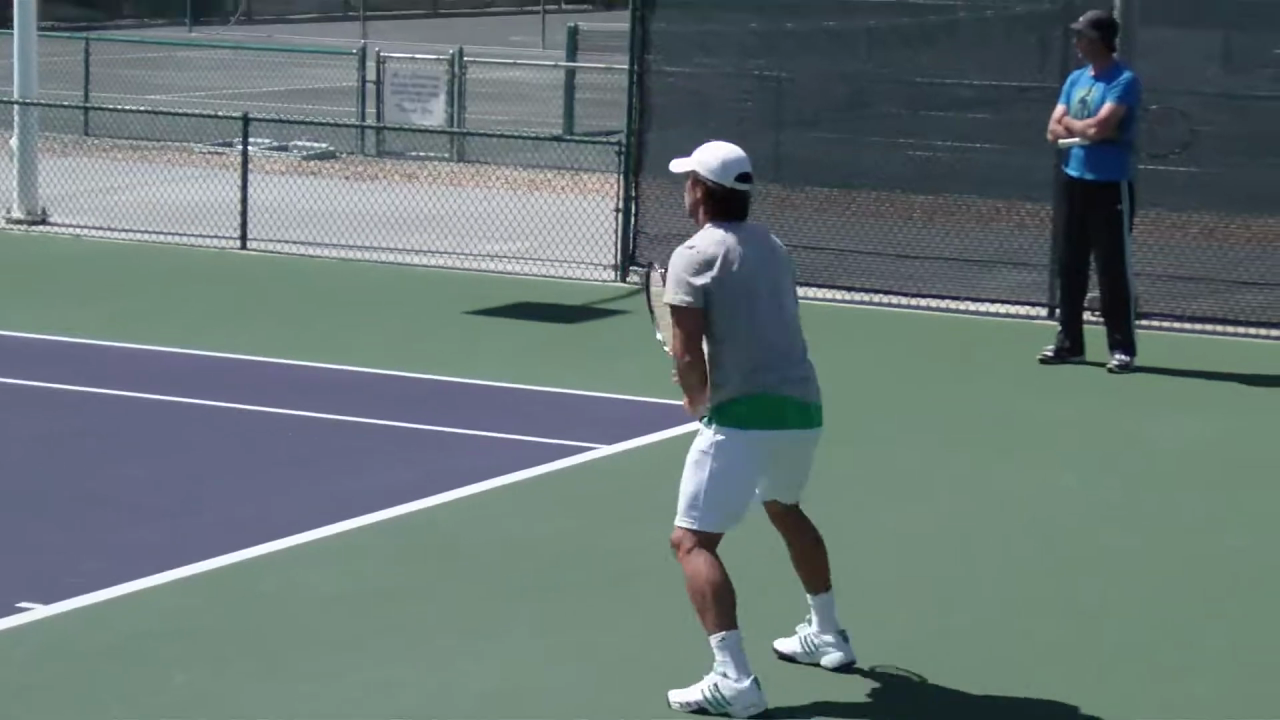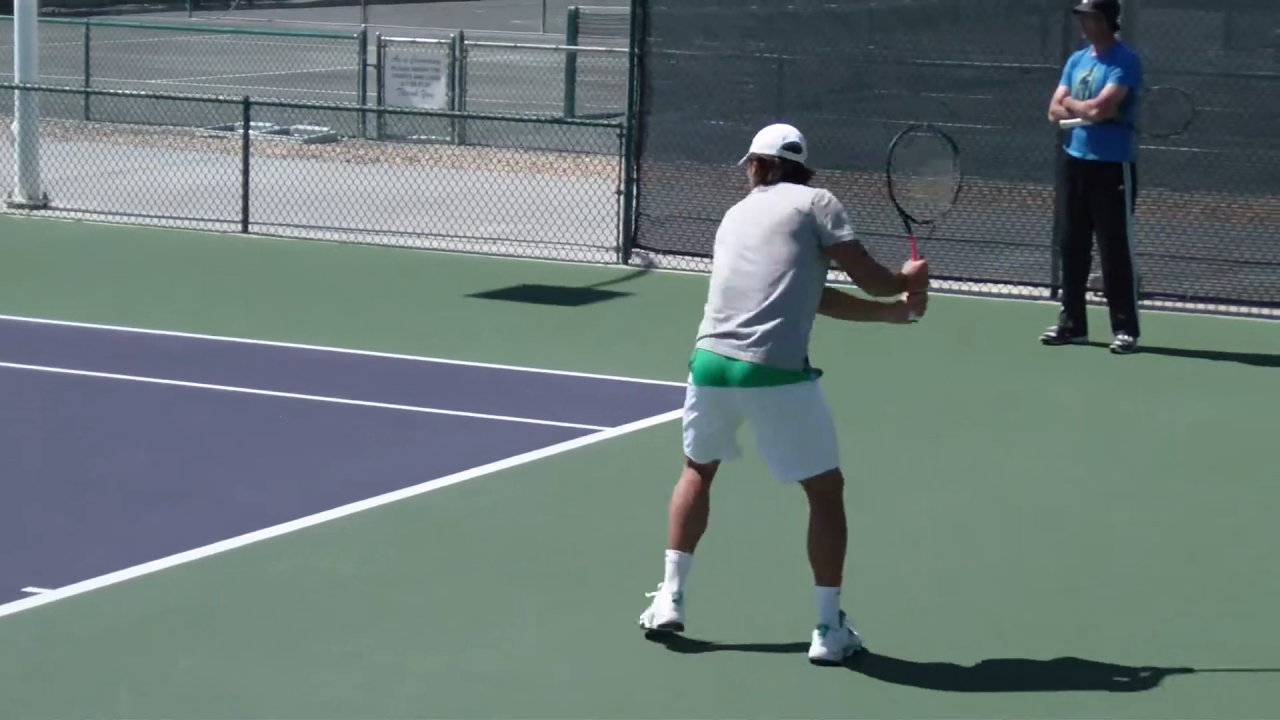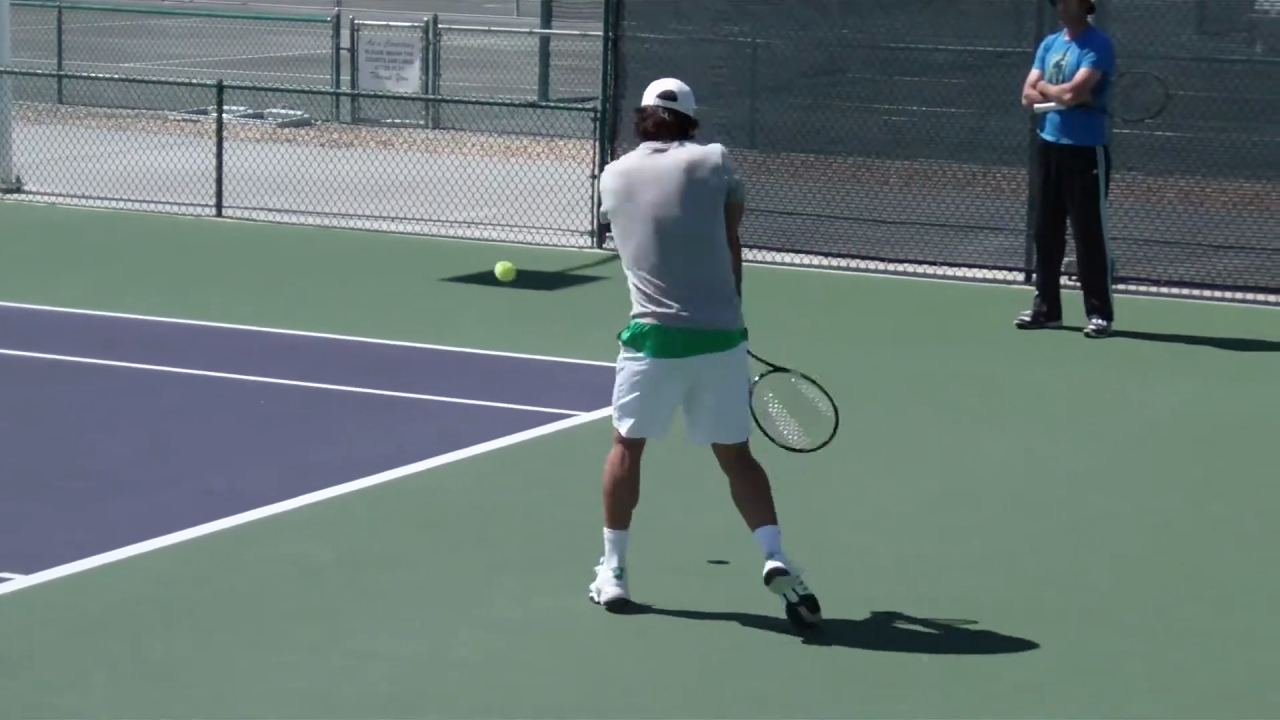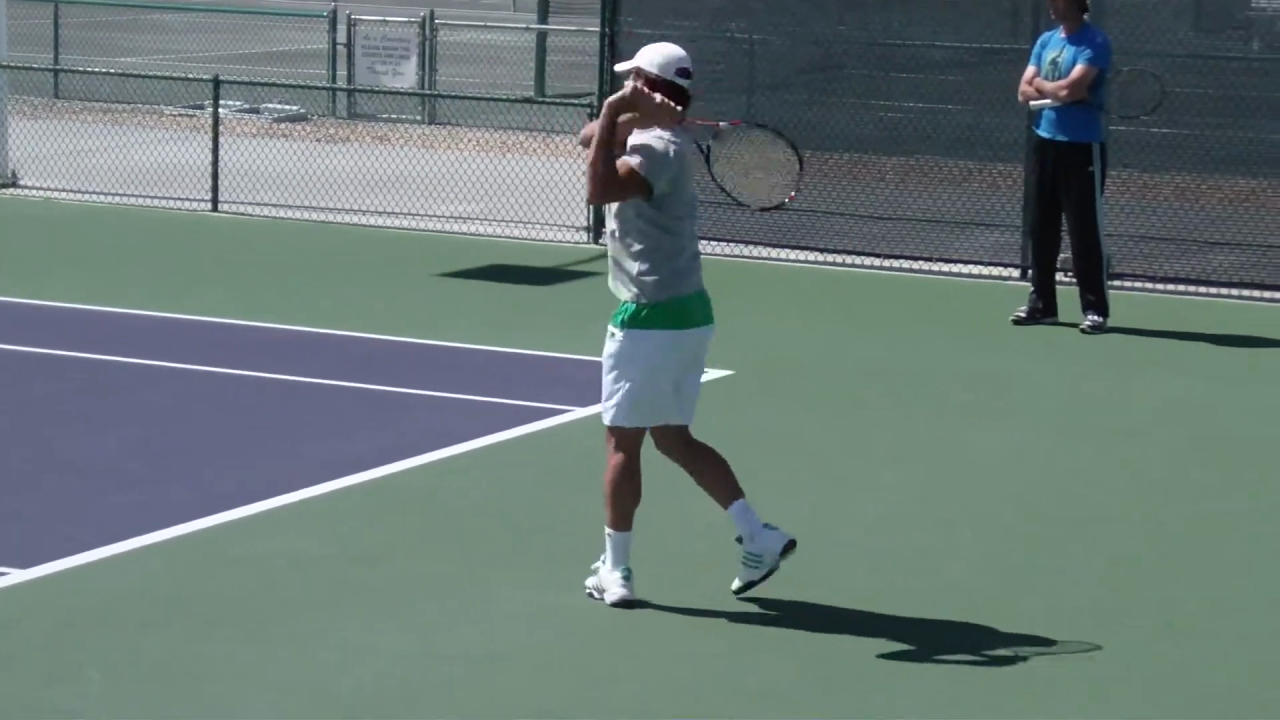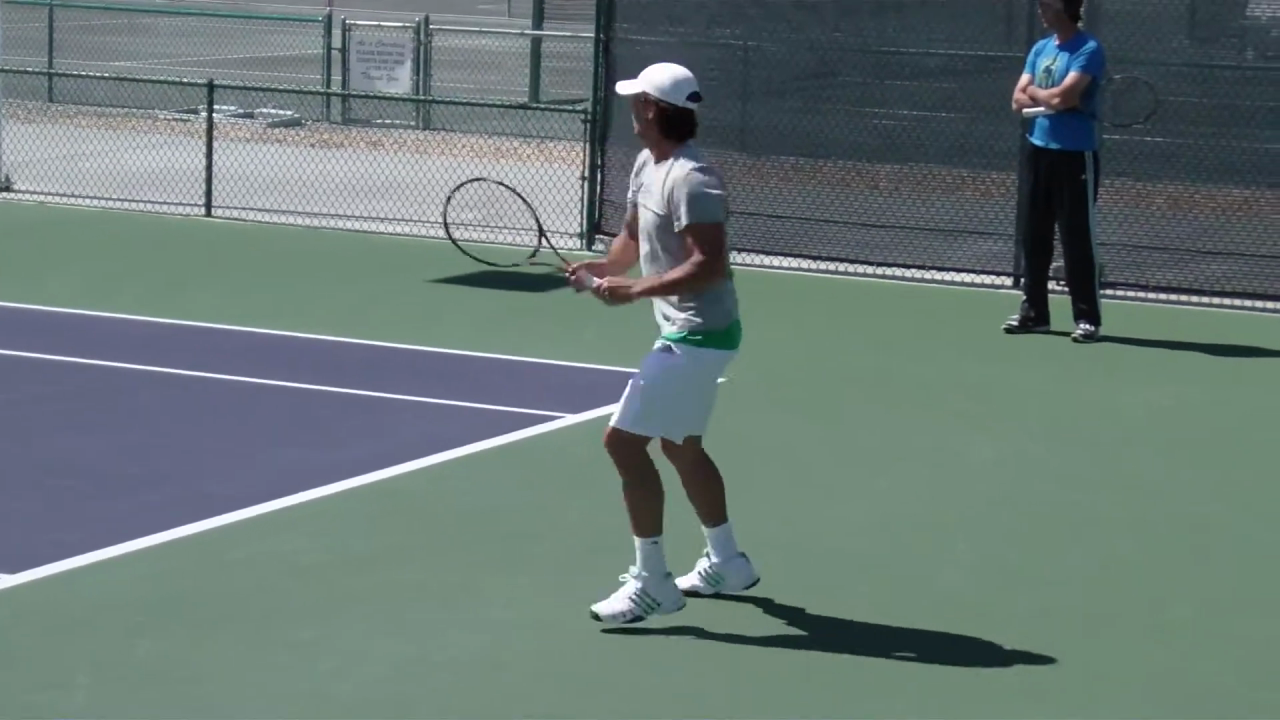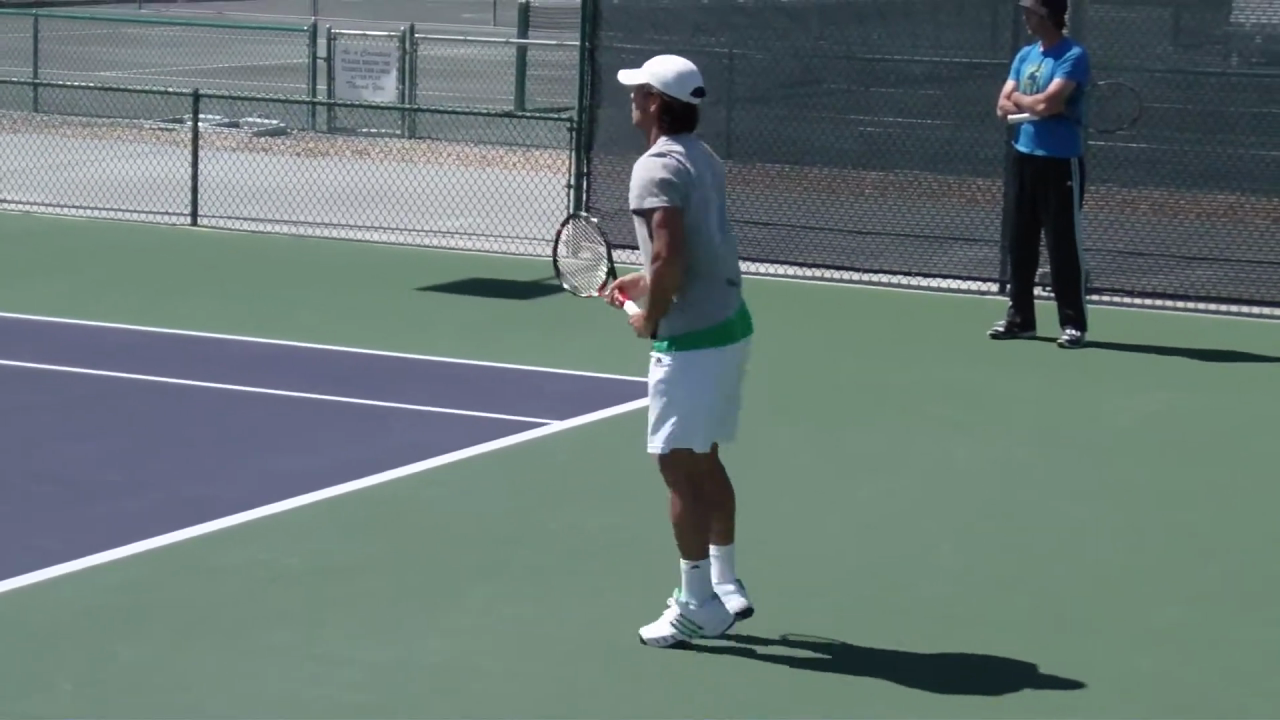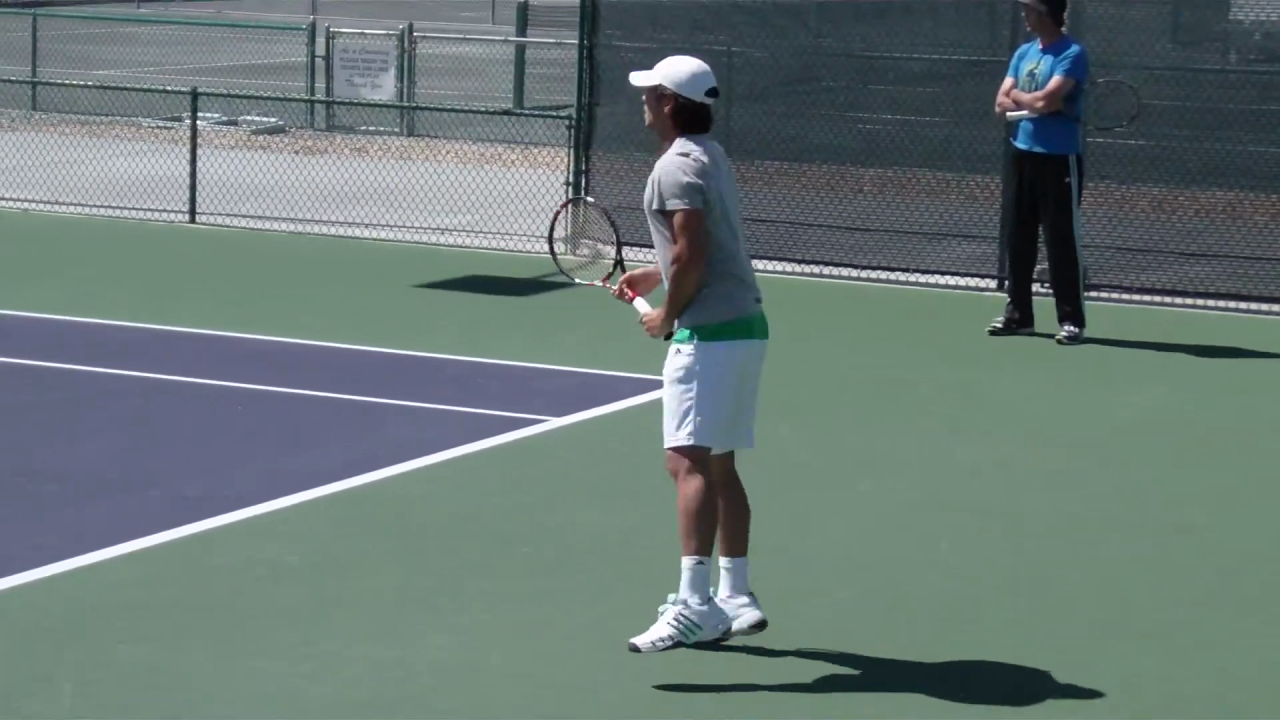
dt=0.4s
person 1, frame 1
left shoulder: (692, 257)
right shoulder: (772, 246)
left elbow: (690, 355)
left wrist: (696, 400)
left hip: (745, 414)
right hip: (804, 406)
left knee: (691, 541)
right knee: (786, 509)
right ankle: (827, 634)
person 1, frame 2
left shoulder: (733, 218)
right shoulder: (816, 203)
left elbow: (814, 297)
right elbow: (866, 275)
left wrist: (890, 310)
right wrist: (907, 281)
left hip: (711, 364)
right hip: (779, 375)
left knee: (697, 471)
right knee: (825, 494)
left ankle: (671, 597)
right ankle: (829, 628)
person 1, frame 3
left shoulder: (614, 176)
right shoulder: (713, 160)
right elbow: (729, 244)
left hip: (650, 338)
right hip: (718, 337)
left knee: (625, 447)
right knee: (736, 455)
left ankle: (611, 573)
right ankle: (777, 560)
person 1, frame 4
left shoulder: (660, 147)
right shoulder: (640, 126)
left elbow: (600, 191)
right elbow: (593, 138)
left wrist: (612, 117)
right wrist: (616, 118)
left hip: (651, 316)
right hip: (687, 311)
left knee: (623, 441)
right knee: (673, 438)
left ankle: (616, 572)
right ankle: (756, 535)
person 1, frame 5
left shoulder: (693, 178)
right shoulder: (647, 164)
left elbow: (710, 267)
right elbow: (630, 242)
left wrist: (635, 290)
right wrist: (599, 267)
left hip: (699, 337)
right hip: (687, 334)
left knee: (622, 440)
right knee: (683, 446)
left ankle: (651, 580)
right ankle: (727, 561)
person 1, frame 6
left shoulder: (657, 166)
right shoulder: (702, 159)
left elbow: (668, 258)
left wrist: (648, 317)
right wrist: (640, 283)
left hip: (691, 336)
right hip: (730, 325)
left knee: (678, 464)
right knee: (704, 457)
left ankle: (698, 604)
right ankle: (725, 585)
person 1, frame 7
left shoulder: (677, 164)
right shoulder: (707, 156)
left elbow: (690, 257)
left wrist: (666, 315)
right wrist: (646, 276)
left hip: (711, 333)
right hip: (742, 328)
left knee: (687, 462)
right knee: (718, 465)
left ankle: (695, 605)
right ankle: (736, 598)
person 2, frame 1
left shoulder: (1124, 81)
right shoulder: (1074, 79)
left elbow: (1097, 127)
right elbow: (1053, 131)
left wrist: (1070, 121)
right wrist: (1086, 130)
left hip: (1109, 187)
right hip: (1073, 182)
left knee: (1113, 270)
right knee: (1070, 266)
left ankle: (1122, 348)
right ankle: (1069, 342)
person 2, frame 2
left shoulder: (1126, 61)
right shoulder: (1076, 59)
left elbow: (1099, 108)
right elbow: (1055, 111)
left wrist: (1071, 102)
right wrist: (1087, 111)
left hip: (1111, 166)
right hip: (1075, 161)
left knee: (1116, 251)
right knee: (1072, 247)
left ankle: (1125, 328)
right ankle: (1072, 322)
person 2, frame 3
left shoulder: (1099, 45)
right shoulder: (1049, 44)
left elbow: (1073, 92)
right elbow: (1028, 95)
left wrist: (1044, 86)
right wrist: (1061, 95)
left hip: (1085, 150)
right hip: (1049, 146)
left knee: (1090, 235)
right knee: (1045, 231)
left ankle: (1100, 312)
right ankle: (1046, 307)
person 2, frame 4
left shoulder: (1095, 42)
right shoulder: (1045, 40)
left elbow: (1069, 89)
right elbow: (1024, 91)
left wrist: (1040, 83)
right wrist: (1057, 92)
left hip: (1081, 146)
right hip: (1044, 142)
left knee: (1085, 231)
right knee: (1041, 227)
left ankle: (1095, 308)
right ankle: (1042, 303)
person 2, frame 5
left shoulder: (1089, 50)
right shoulder: (1040, 48)
left elbow: (1061, 97)
right elbow: (1018, 100)
left wrist: (1034, 90)
right wrist: (1049, 99)
left hip: (1074, 155)
right hip: (1038, 150)
left knee: (1077, 239)
right knee: (1033, 235)
left ankle: (1087, 317)
right ankle: (1034, 311)
person 2, frame 6
left shoulder: (1073, 56)
right shoulder: (1024, 55)
left elbow: (1045, 103)
right elbow: (1004, 106)
left wrist: (1020, 98)
right wrist: (1035, 106)
left hip: (1060, 162)
right hip: (1024, 157)
left knee: (1064, 245)
right knee: (1020, 242)
left ankle: (1073, 323)
right ankle: (1020, 317)
person 2, frame 7
left shoulder: (1072, 54)
right shoulder: (1023, 52)
left elbow: (1045, 100)
right elbow: (1002, 103)
left wrist: (1018, 95)
right wrist: (1034, 103)
left hip: (1058, 159)
right hip: (1022, 154)
left knee: (1062, 241)
right knee: (1018, 237)
left ankle: (1071, 319)
right ankle: (1018, 313)
